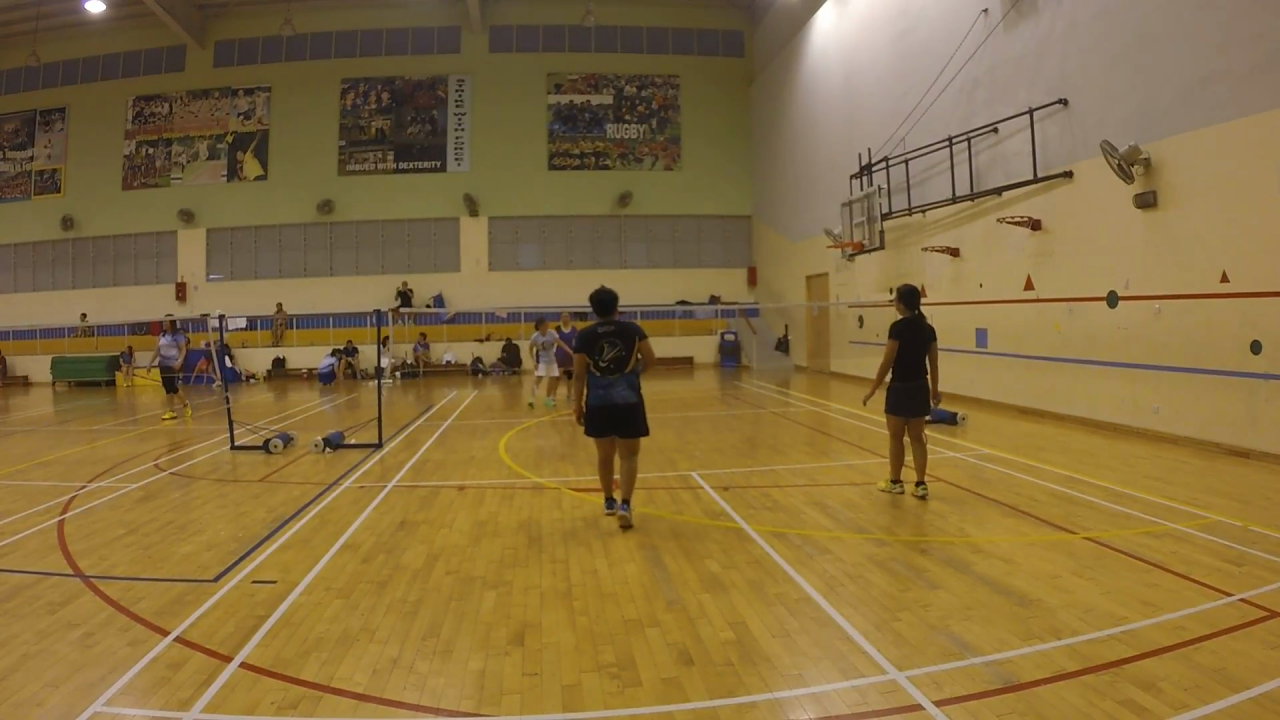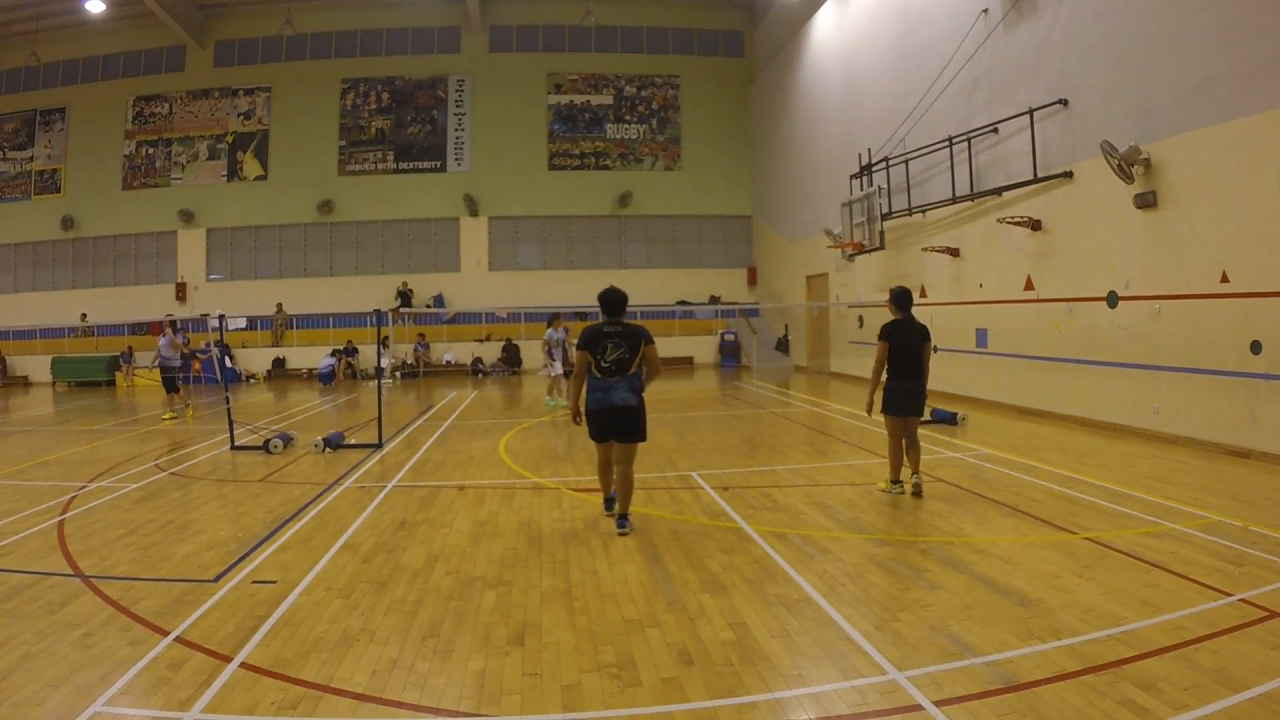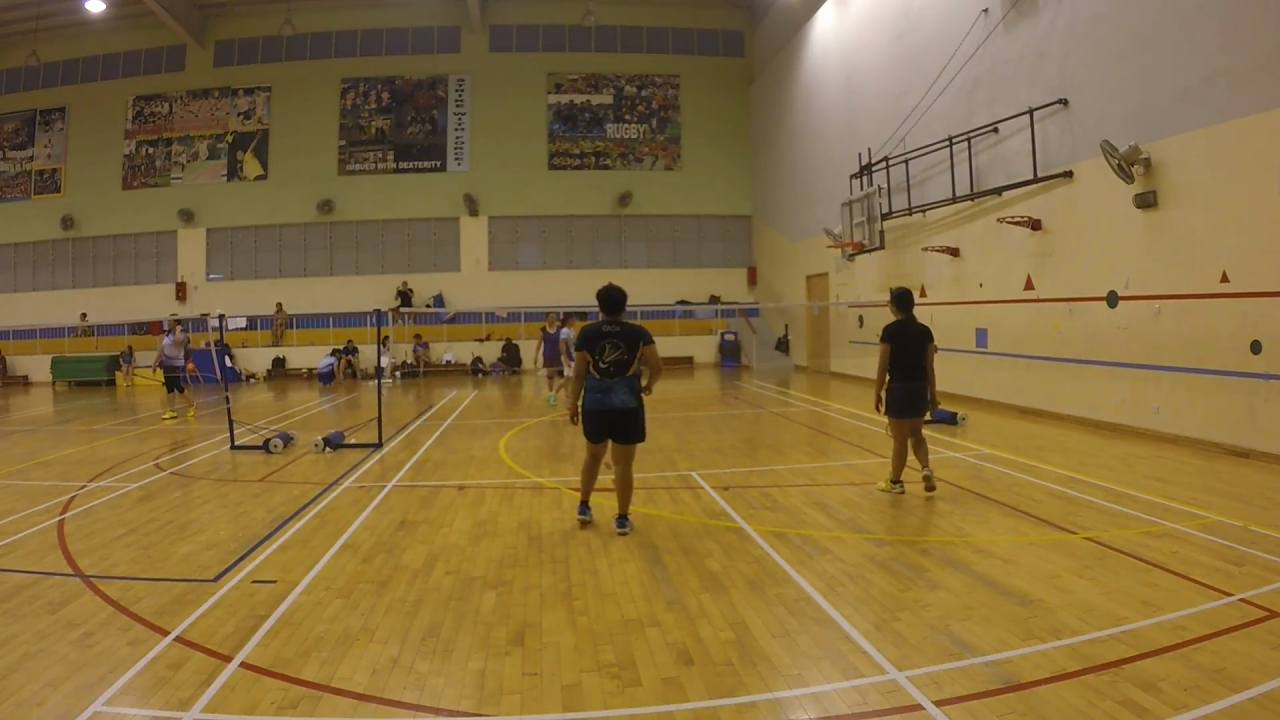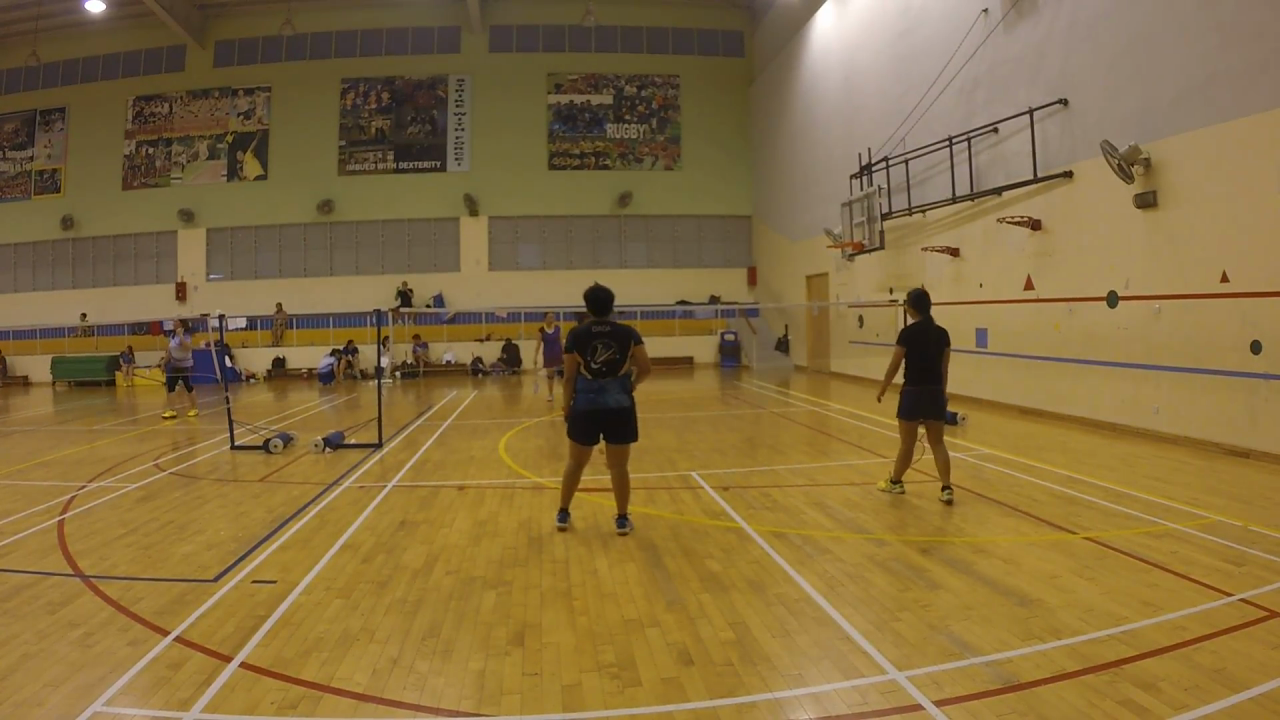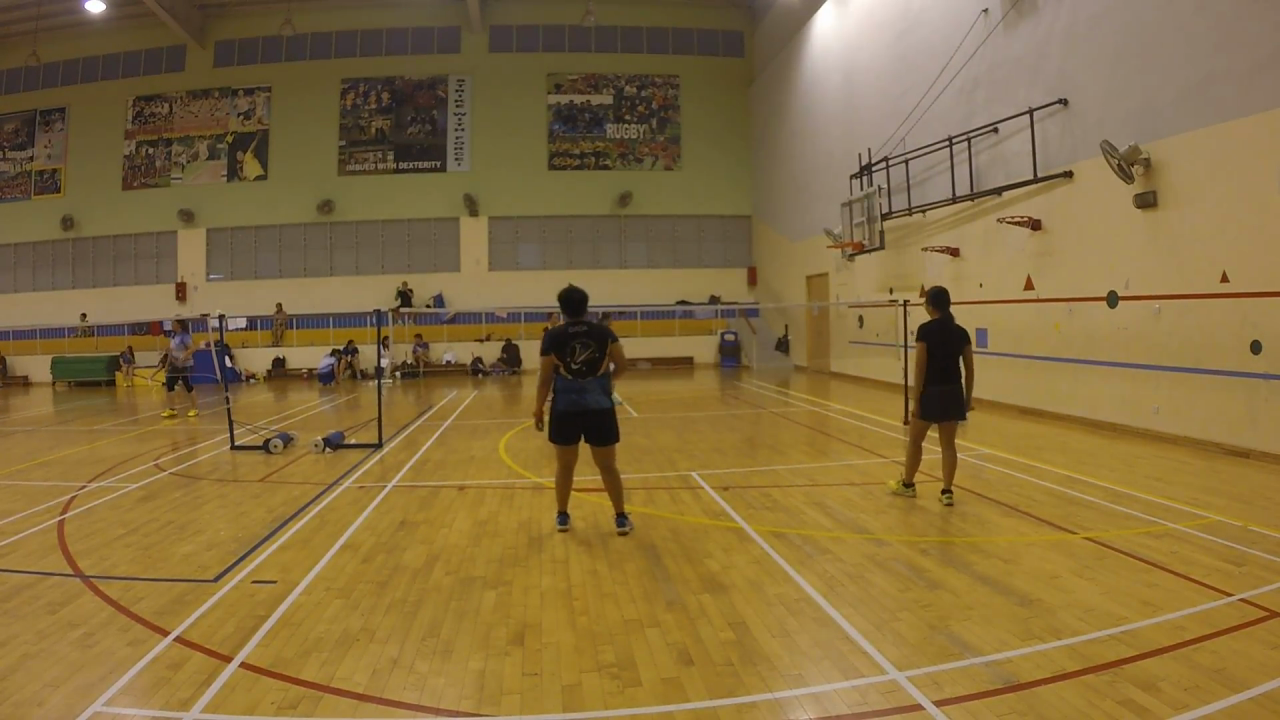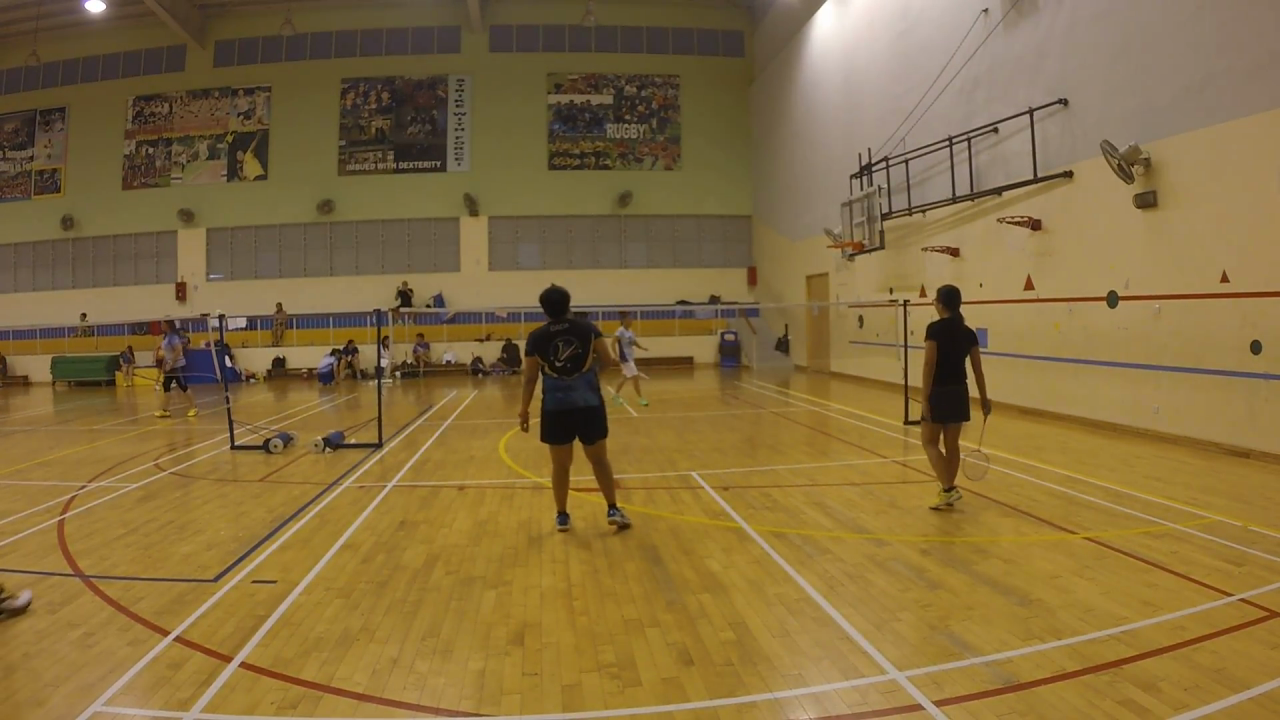
dt=0.3s
person 1, frame 1
left shoulder: (584, 336)
right shoulder: (632, 330)
left elbow: (580, 375)
right elbow: (650, 360)
left wrist: (578, 404)
left hip: (598, 403)
right hip: (628, 401)
left knee: (604, 454)
right knee: (629, 455)
left ankle: (609, 501)
right ankle: (625, 504)
person 1, frame 2
left shoulder: (588, 334)
right shoulder: (640, 333)
left elbow: (579, 373)
right elbow: (656, 368)
left wrist: (574, 403)
right wrist: (643, 383)
left hip: (597, 404)
right hip: (629, 405)
left knee: (604, 456)
right knee: (624, 463)
left ankle: (608, 501)
right ankle: (622, 518)
person 1, frame 3
left shoulder: (586, 333)
right shoulder: (639, 333)
left elbow: (579, 374)
right elbow: (657, 368)
left wrist: (573, 404)
right wrist: (649, 385)
left hip: (594, 405)
right hip: (627, 406)
left knee: (593, 456)
right knee: (623, 464)
left ankle: (584, 507)
right ankle: (622, 519)
person 1, frame 4
left shoulder: (575, 335)
right shoulder: (628, 333)
left elbow: (569, 376)
right elbow: (645, 369)
left wrist: (566, 404)
right wrist: (633, 383)
left hip: (585, 407)
right hip: (619, 407)
left knee: (576, 462)
right knee: (618, 466)
left ankle: (562, 514)
right ankle: (622, 519)
person 1, frame 5
left shoulder: (552, 336)
right shoulder: (604, 333)
left elbow: (546, 378)
right elbow: (622, 366)
left wrist: (538, 409)
left hip: (565, 409)
right hip: (600, 407)
left knee: (565, 465)
right knee: (608, 465)
left ankle: (562, 516)
right ankle: (621, 518)
person 1, frame 6
left shoulder: (536, 338)
right shoulder: (587, 329)
left elbow: (530, 379)
right elbow: (607, 360)
left wrist: (524, 410)
left hip: (555, 408)
right hip: (589, 404)
left knee: (560, 465)
right knee: (599, 459)
left ankle: (562, 516)
right ankle: (613, 509)
person 2, frame 1
left shoulder: (899, 327)
right shoulder: (928, 329)
left elbow: (887, 363)
right elbow: (933, 363)
left wrist: (873, 390)
right wrist: (935, 390)
left hip: (900, 388)
right hip: (920, 388)
left knee: (896, 437)
right knee: (917, 438)
left ankle: (895, 482)
right ankle: (921, 485)
person 2, frame 2
left shoulder: (889, 329)
right shoulder: (922, 330)
left elbow: (879, 365)
right elbow: (926, 364)
left wrist: (871, 395)
left hip: (896, 388)
right hip: (916, 388)
left knee: (895, 437)
right knee: (911, 435)
left ankle: (895, 482)
right ankle: (915, 475)
person 2, frame 3
left shoulder: (890, 331)
right shoulder: (925, 331)
left elbow: (883, 366)
right elbow: (930, 366)
left wrist: (878, 393)
right wrist: (932, 394)
left hip: (899, 390)
right hip: (919, 389)
left knee: (900, 439)
right knee: (916, 434)
left ankle: (895, 482)
right ankle: (926, 469)
person 2, frame 4
left shoulder: (908, 333)
right shoulder: (942, 333)
left elbow: (894, 366)
right elbow: (944, 369)
left wrist: (882, 389)
right wrist: (942, 394)
left hip: (913, 393)
right hip: (935, 393)
left knee: (907, 442)
right knee: (937, 442)
left ankle: (895, 482)
right ankle: (946, 488)
person 2, frame 5
left shoulder: (926, 330)
right shoulder: (961, 332)
left elbow: (920, 367)
right elbow: (969, 369)
left wrist: (916, 399)
right wrist: (967, 397)
left hip: (932, 392)
right hip: (955, 393)
left knee: (916, 439)
right knee: (948, 444)
left ankle: (907, 484)
right ankle: (947, 492)
person 2, frame 6
left shoulder: (935, 329)
right shoulder: (968, 332)
left elbow: (929, 366)
right elbow: (977, 368)
left wrist: (925, 398)
right wrist: (984, 397)
left hip: (939, 393)
right hip: (959, 392)
left knee: (929, 442)
right knee: (951, 444)
left ankle: (948, 489)
right ankle: (948, 490)
